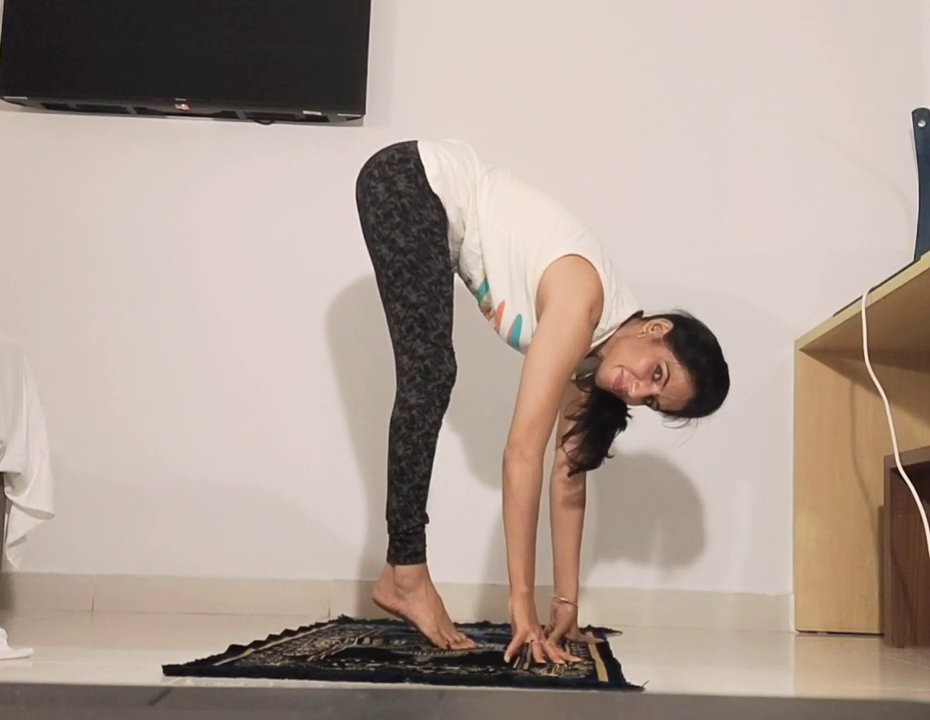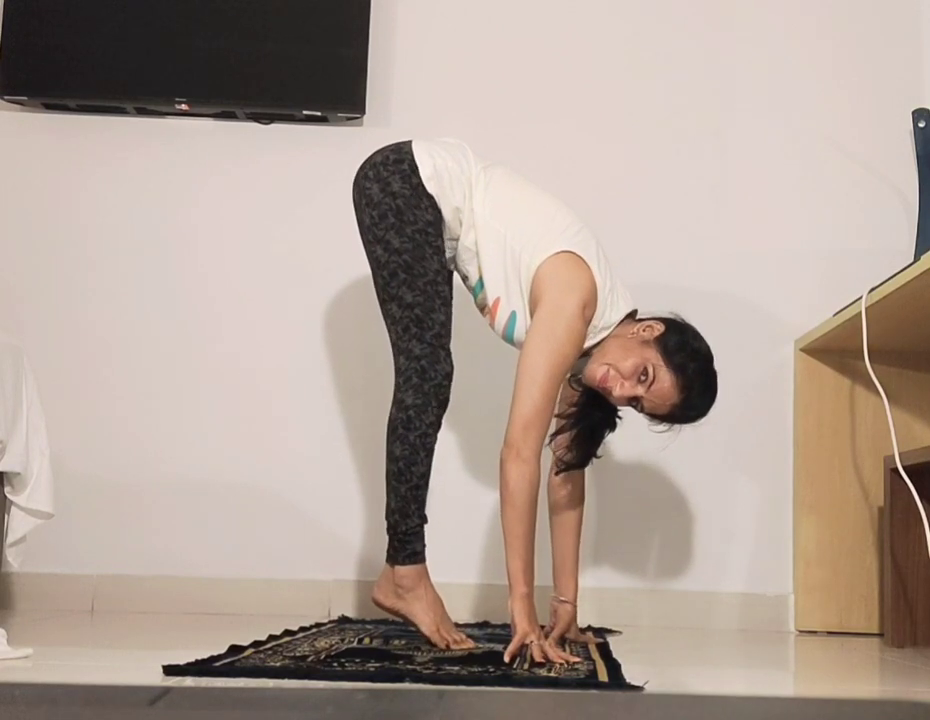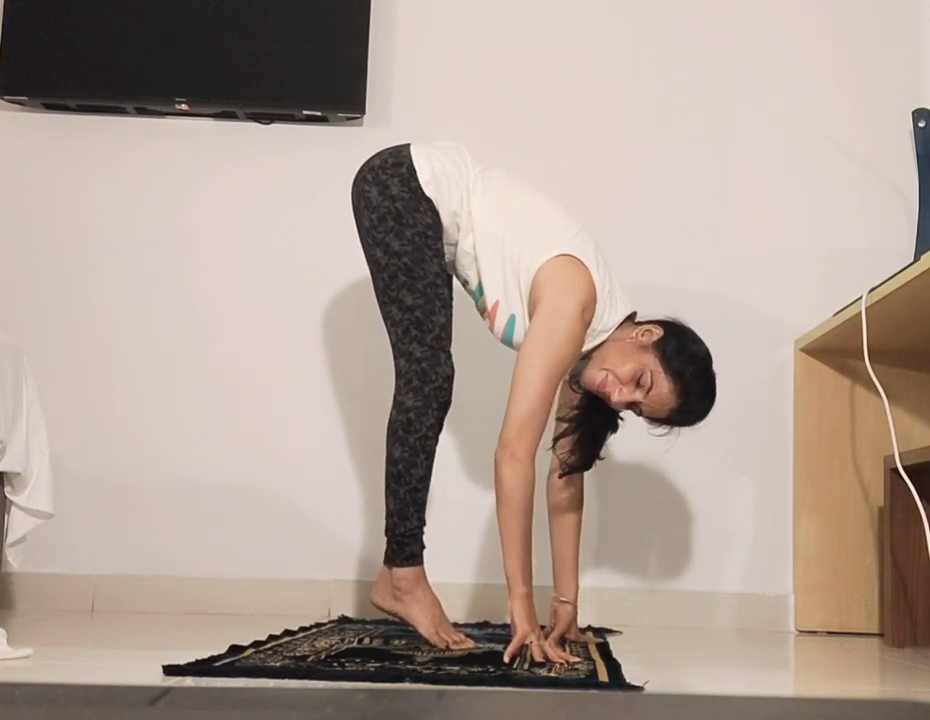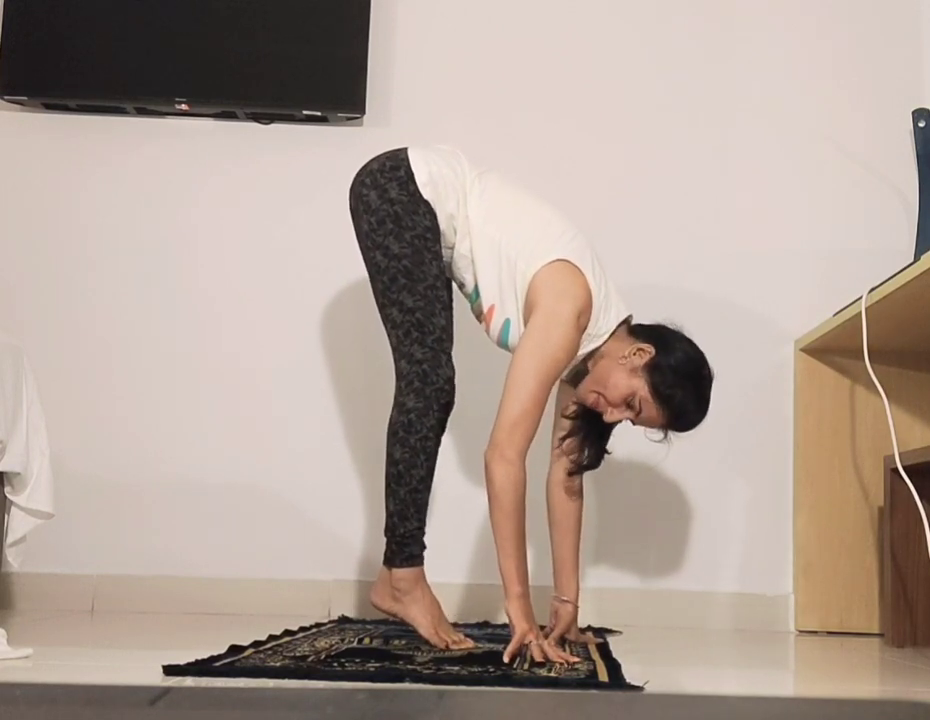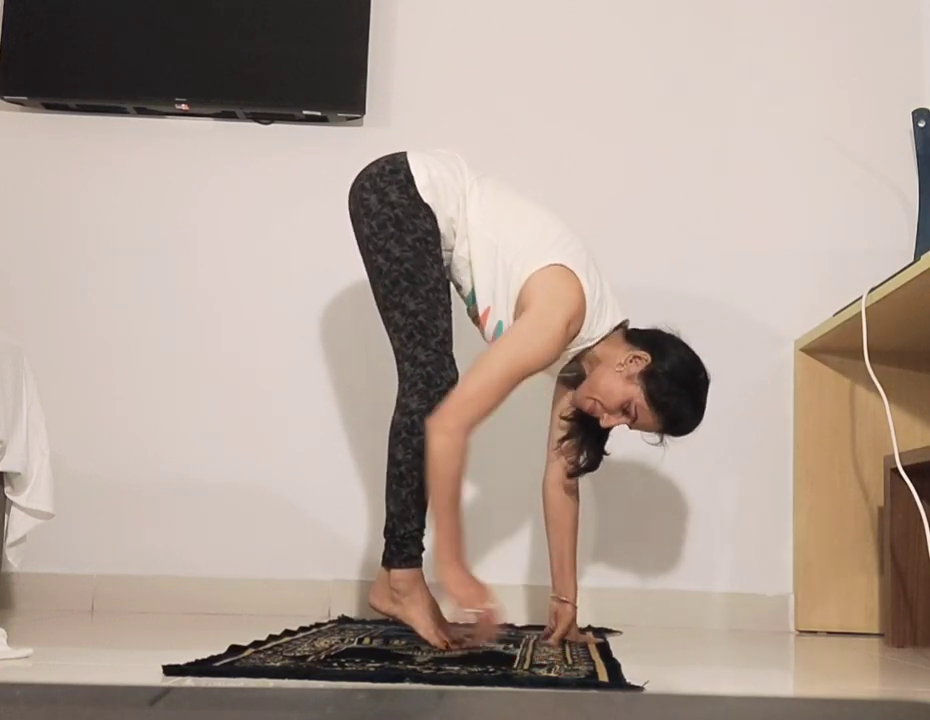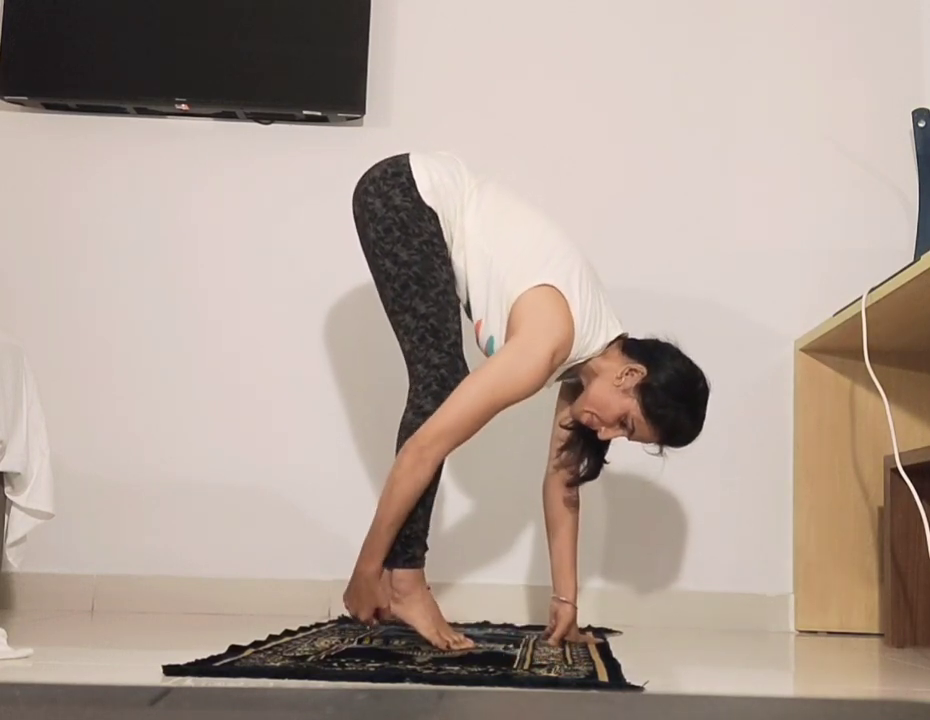
dt=0.7s
person 1, frame 1
left shoulder: (590, 339)
right shoulder: (582, 301)
left elbow: (569, 470)
right elbow: (522, 453)
left wrist: (566, 602)
right wrist: (522, 603)
left hip: (430, 197)
right hip: (408, 182)
left knee: (431, 381)
right knee: (429, 378)
left ankle: (403, 570)
right ankle: (405, 573)
person 1, frame 2
left shoulder: (588, 336)
right shoulder: (575, 300)
left elbow: (567, 467)
right elbow: (520, 453)
left wrist: (565, 601)
right wrist: (522, 604)
left hip: (432, 205)
right hip: (405, 182)
left knee: (430, 381)
right knee: (427, 377)
left ankle: (402, 572)
right ankle: (404, 574)
person 1, frame 3
left shoulder: (589, 337)
right shoulder: (575, 303)
left elbow: (567, 468)
right elbow: (514, 454)
left wrist: (566, 601)
right wrist: (522, 605)
left hip: (430, 202)
right hip: (403, 185)
left knee: (430, 384)
right knee: (427, 380)
left ankle: (400, 573)
right ankle: (402, 576)
person 1, frame 4
left shoulder: (589, 341)
right shoulder: (570, 312)
left elbow: (566, 471)
right elbow: (504, 455)
left wrist: (567, 599)
right wrist: (518, 604)
left hip: (429, 206)
right hip: (401, 189)
left knee: (432, 388)
right knee: (429, 383)
left ankle: (399, 574)
right ankle: (401, 578)
person 1, frame 5
left shoulder: (584, 347)
right shoulder: (563, 316)
left elbow: (562, 472)
right elbow: (448, 424)
left wrist: (565, 598)
right wrist: (453, 566)
left hip: (425, 207)
right hip: (399, 193)
left knee: (432, 385)
right knee: (431, 384)
left ankle: (401, 576)
right ankle: (400, 578)
person 1, frame 6
left shoulder: (586, 354)
right shoulder: (551, 341)
left elbow: (561, 477)
right elbow: (422, 449)
left wrist: (565, 598)
right wrist: (367, 570)
left hip: (439, 203)
right hip: (402, 192)
left knee: (443, 385)
right knee: (441, 379)
left ankle: (400, 576)
right ankle: (403, 580)
